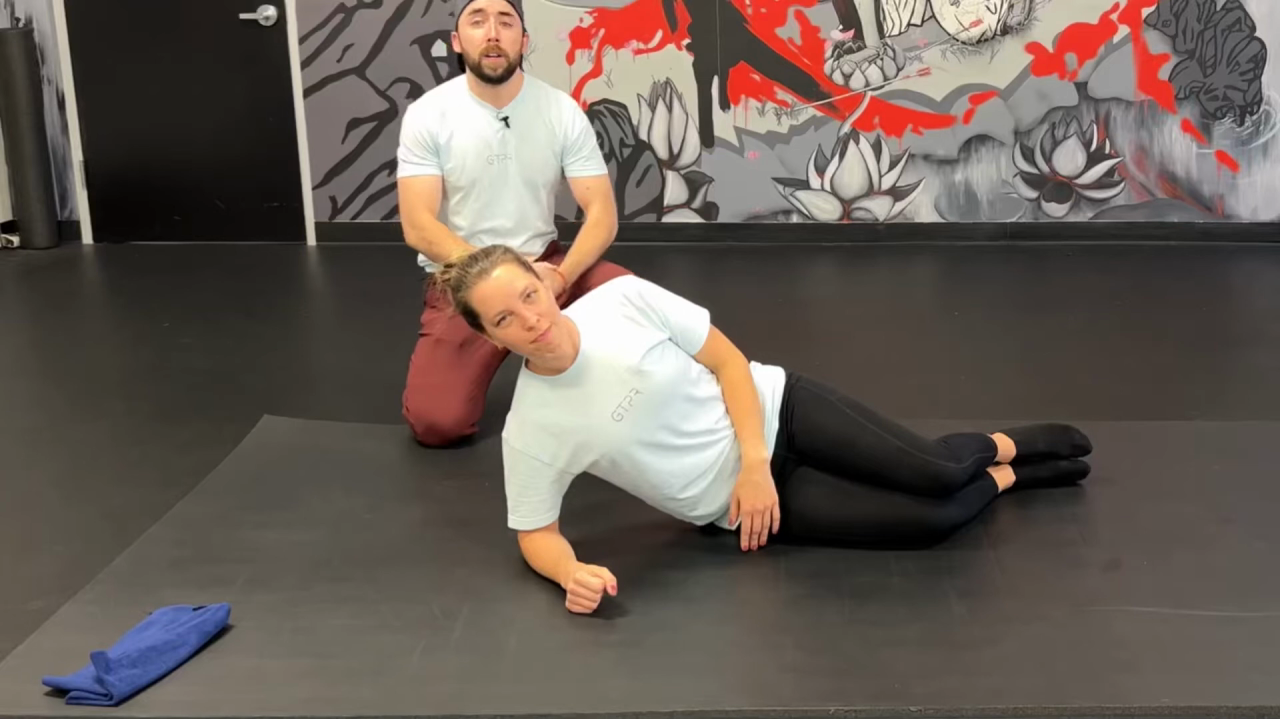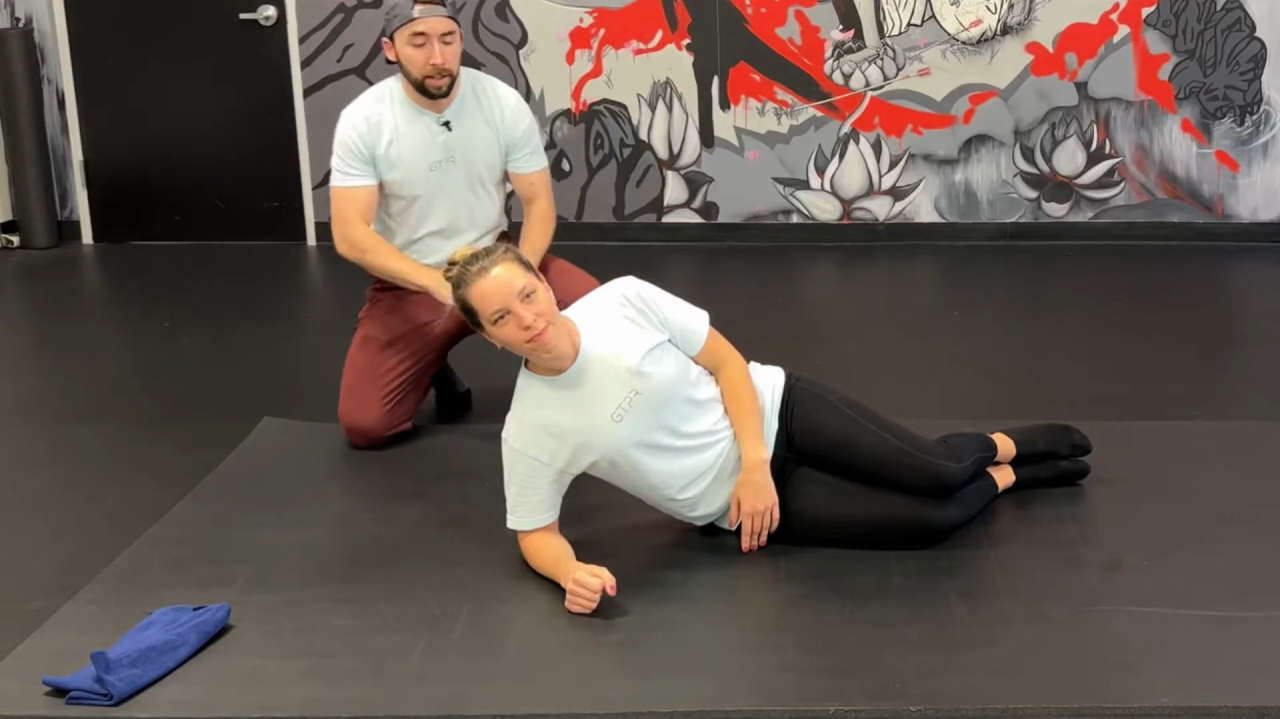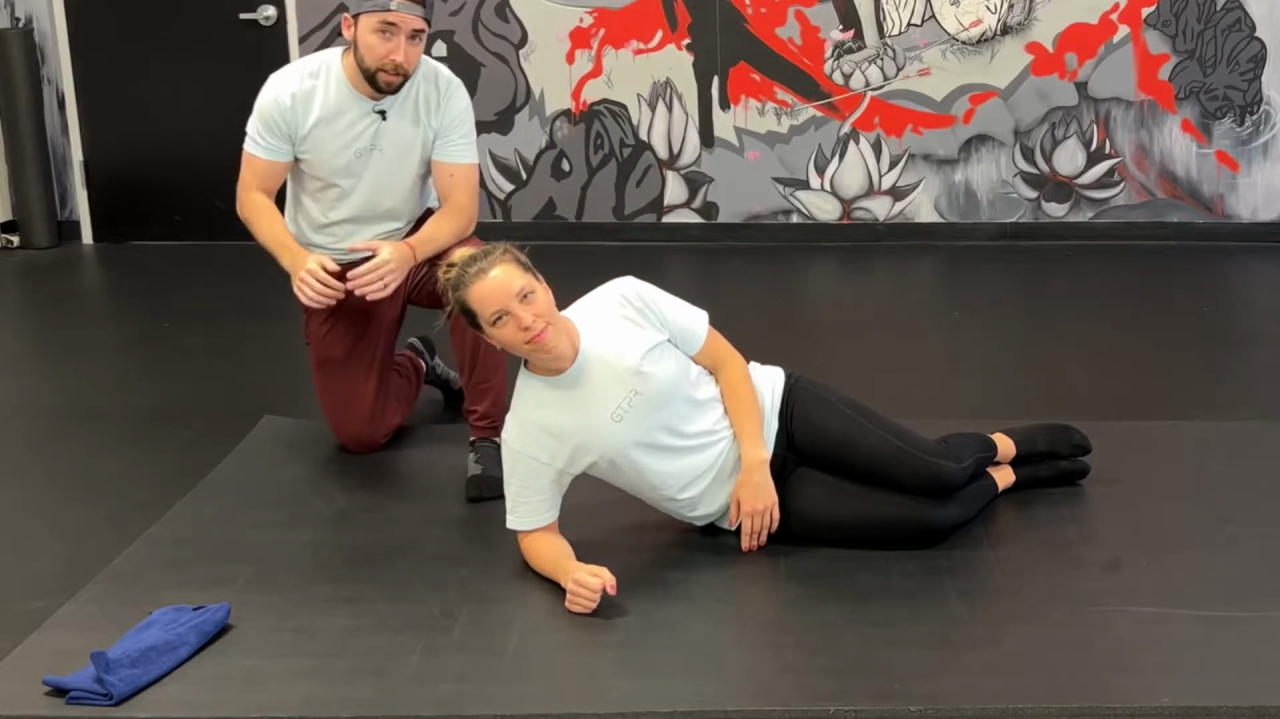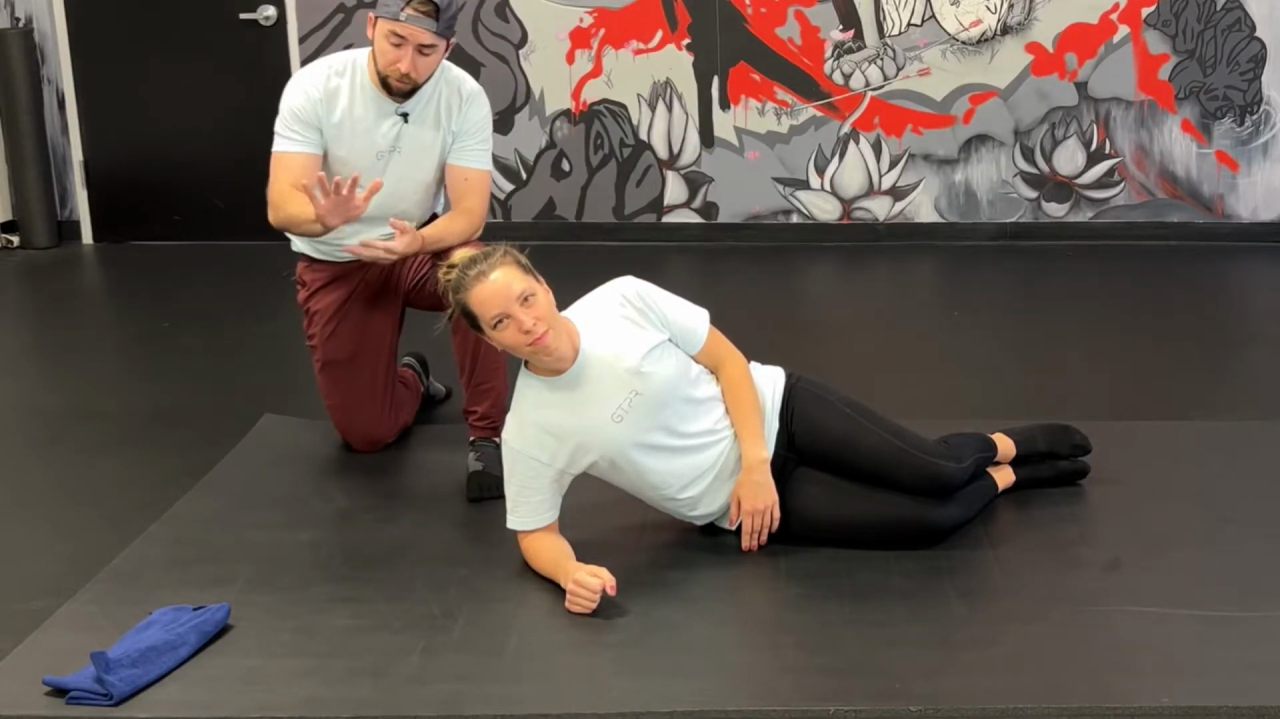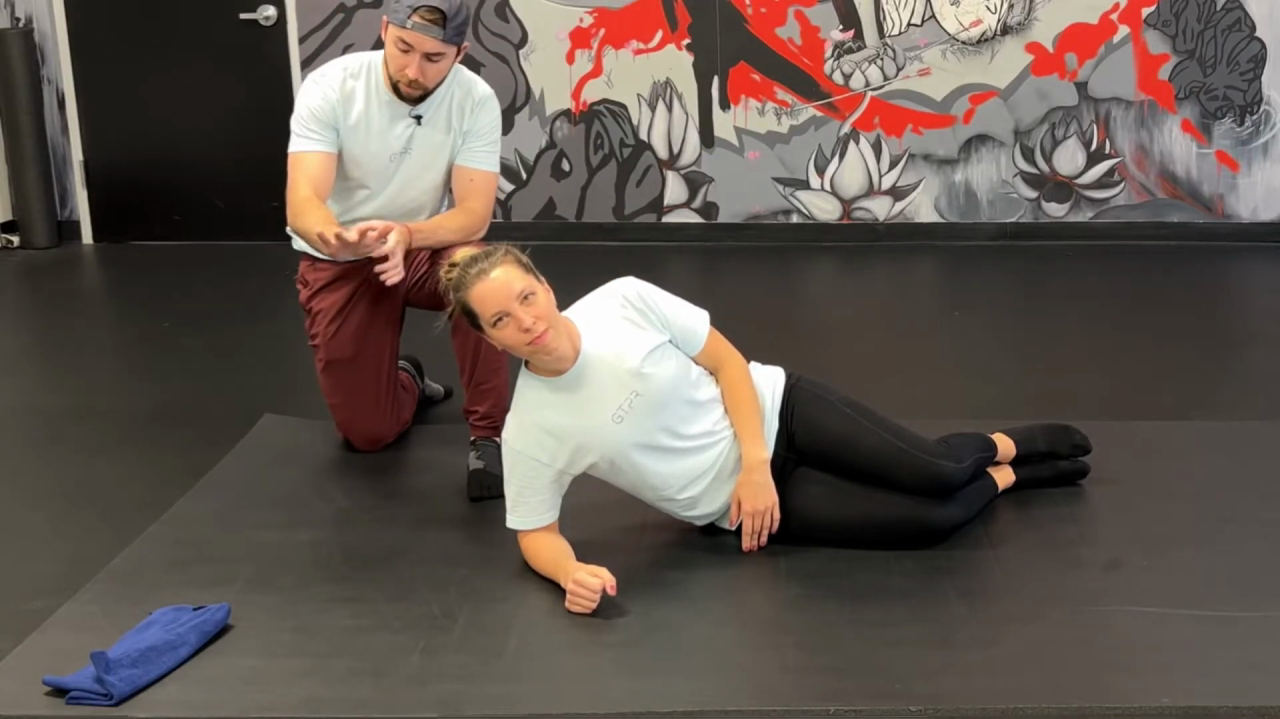
dt=1s
person 1, frame 1
left shoulder: (624, 298)
right shoulder: (530, 431)
left elbow: (729, 361)
right elbow: (535, 533)
left wrist: (755, 461)
right wrist: (571, 573)
left hip: (772, 408)
right hip: (731, 499)
left knee: (937, 472)
right knee: (932, 521)
left ankle: (1005, 447)
right ankle: (1004, 477)
person 1, frame 2
left shoulder: (624, 299)
right shoulder: (528, 431)
left elbow: (729, 364)
right elbow: (534, 533)
left wrist: (755, 462)
right wrist: (571, 572)
left hip: (772, 411)
right hip: (728, 500)
left knee: (936, 474)
right knee: (931, 522)
left ankle: (1005, 446)
right ankle: (1004, 479)
person 1, frame 3
left shoulder: (623, 298)
right shoulder: (528, 430)
left elbow: (728, 363)
right elbow: (535, 534)
left wrist: (755, 463)
right wrist: (571, 573)
left hip: (772, 411)
right hip: (729, 501)
left knee: (936, 474)
right knee: (932, 521)
left ankle: (1008, 445)
right ankle: (1005, 479)
person 1, frame 4
left shoulder: (624, 299)
right shoulder: (529, 431)
left elbow: (729, 362)
right elbow: (535, 533)
left wrist: (755, 461)
right wrist: (570, 573)
left hip: (774, 409)
right hip: (731, 501)
left knee: (936, 472)
right knee: (931, 522)
left ankle: (1007, 445)
right ankle: (1003, 478)
person 1, frame 5
left shoulder: (624, 299)
right shoulder: (528, 431)
left elbow: (728, 363)
right elbow: (535, 533)
left wrist: (755, 462)
right wrist: (570, 573)
left hip: (772, 410)
right hip: (729, 499)
left knee: (936, 473)
right knee: (930, 522)
left ankle: (1006, 445)
right ankle: (1004, 478)
person 2, frame 1
left shoulder: (563, 111)
right shoulder: (428, 115)
left elbow: (602, 214)
right elbow: (418, 227)
left wrist: (558, 276)
left hip: (544, 264)
right knee: (437, 423)
right ankle: (461, 362)
person 2, frame 2
left shoulder: (505, 105)
right shoulder: (361, 121)
left elbow: (539, 204)
right elbow: (350, 237)
right wrist: (439, 285)
right hip: (405, 284)
right knee: (364, 425)
right ankle: (431, 365)
person 2, frame 3
left shoulder: (445, 92)
right shoulder: (289, 91)
left elbow: (461, 207)
right elbow: (252, 195)
left wrist: (408, 253)
right wrist: (295, 259)
left hip: (414, 242)
right hip: (333, 269)
right knee: (360, 434)
left ankle: (487, 436)
right ankle: (416, 365)
person 2, frame 4
left shoulder: (465, 97)
right shoulder: (314, 86)
left elbow: (470, 213)
right elbow: (281, 205)
left wrist: (416, 242)
right wrist: (325, 215)
left hip: (421, 245)
right hip: (334, 265)
right knee: (366, 434)
left ankle: (487, 435)
right ankle: (413, 380)
person 2, frame 5
left shoulder: (476, 101)
right shoulder: (328, 87)
left elbow: (474, 215)
right elbow: (301, 204)
left wrist: (406, 235)
right wrist: (340, 240)
left hip: (422, 246)
right hip: (336, 266)
right knee: (367, 434)
left ankle: (488, 433)
right ankle: (407, 381)
